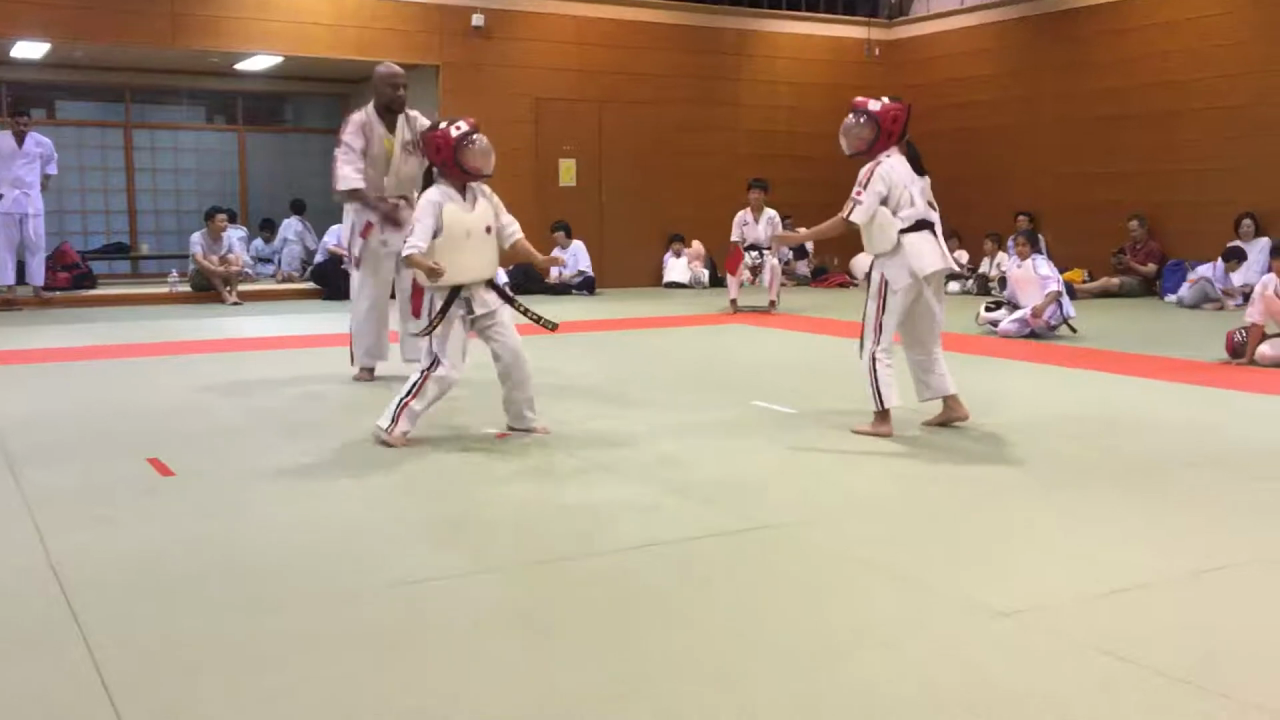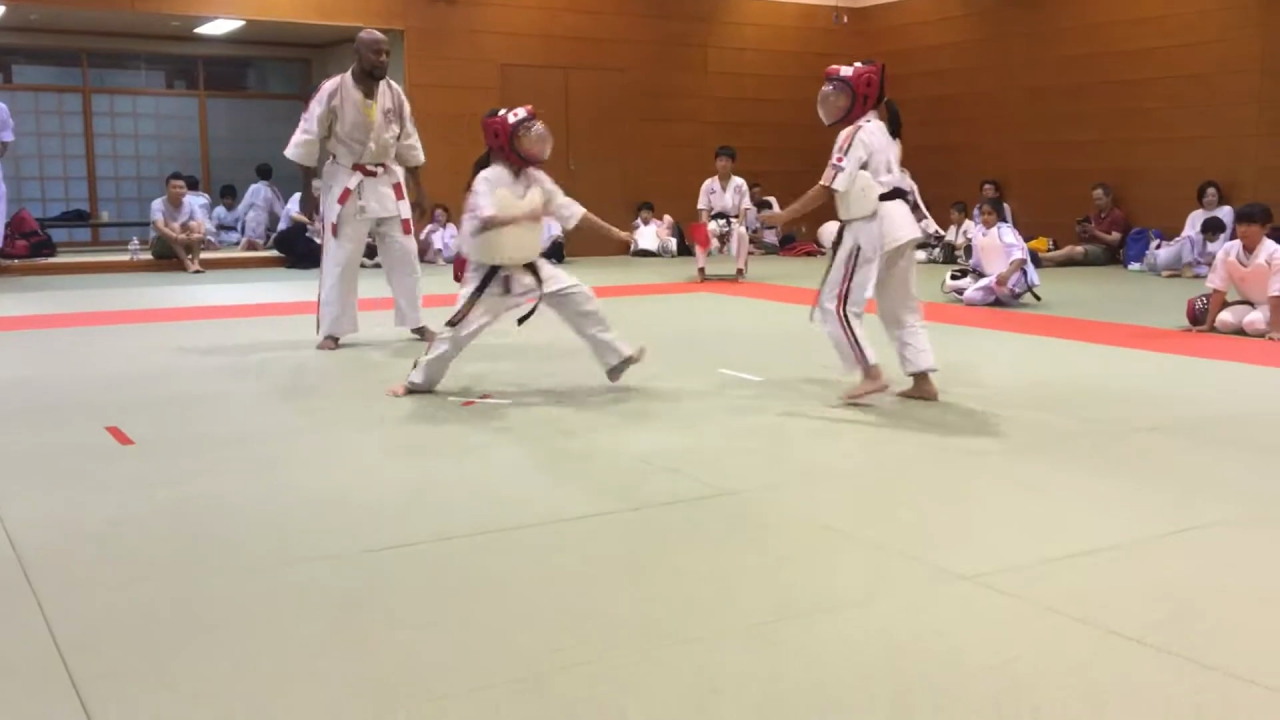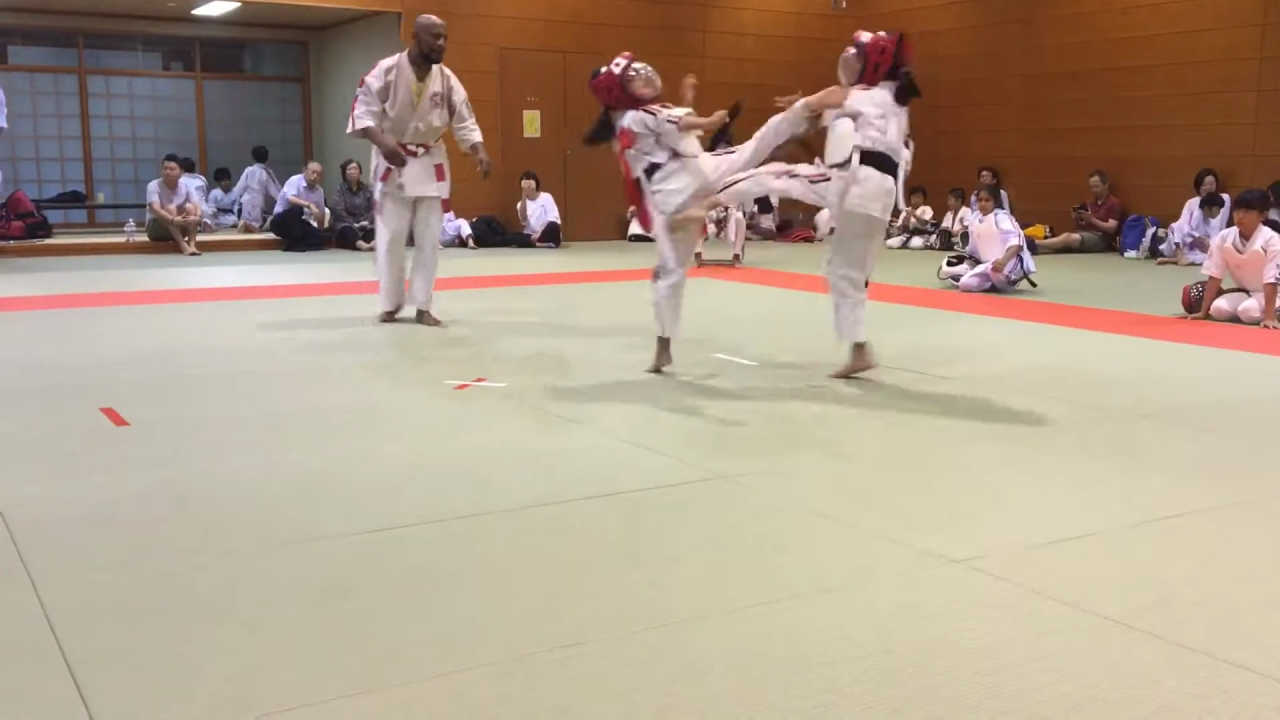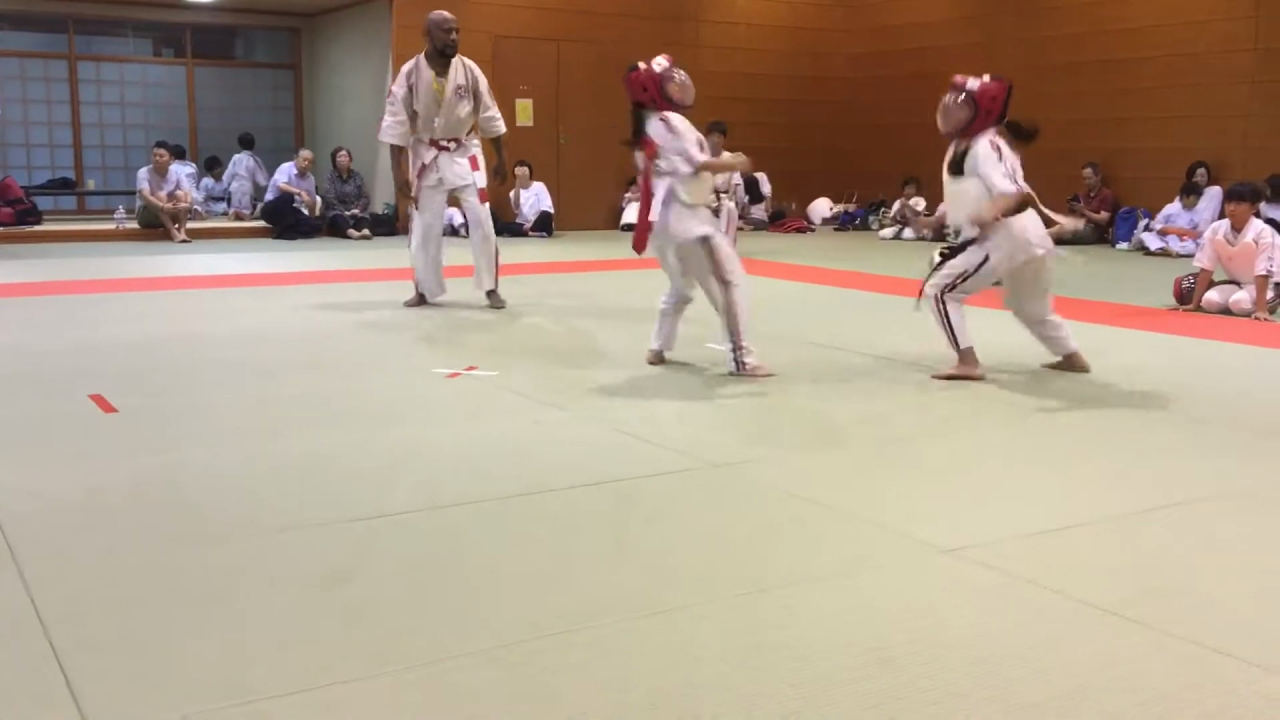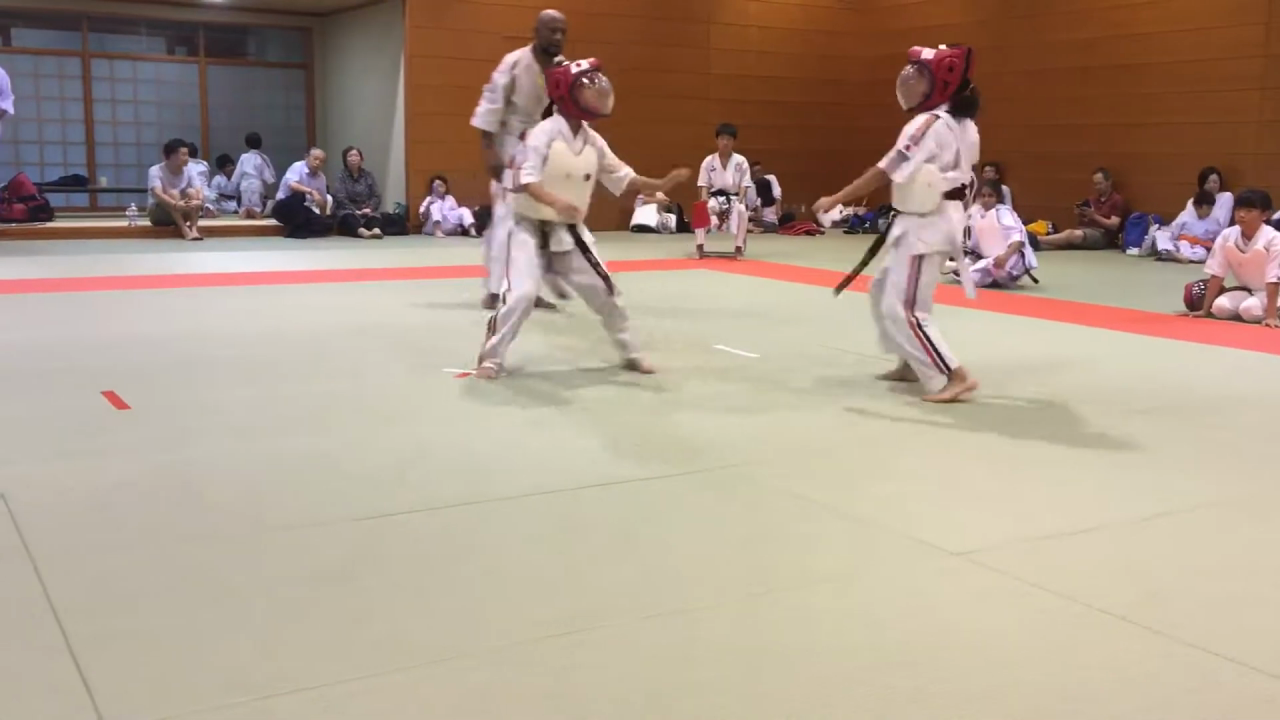
dt=0.5s
person 1, frame 1
left shoulder: (876, 171)
right shoulder: (910, 167)
left elbow: (847, 221)
right elbow: (931, 211)
left wrist: (800, 237)
left hip: (898, 261)
right hip: (926, 256)
left knee: (877, 341)
right knee: (923, 338)
left ankle: (882, 418)
right ankle: (952, 404)
person 1, frame 2
left shoulder: (855, 135)
right shoulder: (883, 132)
left elbow: (830, 188)
left wrist: (786, 215)
left hip: (873, 226)
right hip: (897, 224)
left knee: (836, 306)
right knee: (902, 308)
left ankle: (871, 373)
right ankle: (922, 382)
person 1, frame 3
left shoulder: (863, 95)
right shoulder: (896, 103)
left hip: (851, 182)
right hip: (880, 197)
left knee: (772, 175)
right knee: (849, 275)
right ankle: (858, 352)
person 1, frame 4
left shoulder: (986, 147)
right shoulder: (967, 147)
left elbow: (1014, 194)
right elbow: (968, 199)
left wrist: (990, 216)
right wrist: (942, 218)
left hip: (1007, 240)
right hip: (1026, 238)
left knee: (939, 290)
right knee: (1030, 305)
left ankle: (968, 361)
right ankle: (1072, 356)
person 1, frame 5
left shoulder: (928, 124)
right shoulder: (964, 125)
left elbow: (885, 172)
left wrist: (834, 199)
left hip: (925, 225)
right hip: (938, 220)
left knee: (903, 309)
right knee: (884, 293)
left ankle: (956, 378)
right ankle: (910, 365)
person 2, frame 1
left shoulder: (484, 194)
right shoulder: (434, 200)
left elbow: (509, 233)
right elbow: (411, 250)
left wrist: (538, 259)
right wrist: (425, 266)
left hip: (484, 292)
right hip: (448, 298)
left knee: (512, 354)
right knee: (443, 367)
left ankle: (522, 418)
right ankle: (391, 425)
person 2, frame 2
left shoulder: (536, 179)
right shoulder: (488, 179)
left elbow: (569, 210)
right elbow: (481, 220)
left wrist: (611, 231)
right wrist: (517, 218)
left hip: (528, 267)
right hip: (491, 274)
left knee: (580, 300)
right knee: (460, 329)
left ankle: (616, 359)
right ankle: (417, 380)
person 2, frame 3
left shoulder: (620, 129)
right shoulder: (643, 117)
right elbow: (679, 124)
right wrist: (708, 123)
left hip: (668, 201)
right hip: (692, 178)
left knee: (670, 272)
right knee: (750, 150)
left ankle: (663, 347)
person 2, frame 4
left shoulder: (655, 125)
right shoulder: (670, 122)
right elbow: (692, 164)
left wrist: (716, 166)
right wrist: (728, 162)
left hip: (665, 219)
right hip: (686, 218)
left knee: (681, 287)
right knee: (730, 285)
left ankle: (659, 350)
right ankle: (743, 361)
person 2, frame 5
left shoulder: (592, 141)
right shoulder: (544, 133)
left elbow: (621, 178)
right elbow: (524, 180)
left wrist: (660, 184)
right wrist: (555, 202)
left hip: (569, 232)
right hip: (532, 230)
left knee: (600, 290)
right knee: (520, 296)
left ankle: (629, 352)
right ankle: (491, 358)
person 3, frame 1
left shoulder: (415, 121)
right shoulder: (357, 124)
right elbow: (348, 176)
right wrist: (381, 208)
left hip: (408, 213)
right hip: (367, 215)
left knee: (416, 290)
right knee: (368, 293)
right ankle: (367, 361)
person 3, frame 2
left shoulder: (394, 91)
right shoulder: (333, 90)
left elbow: (408, 142)
right elbow: (307, 139)
left wrist: (418, 188)
right wrist: (306, 190)
left hip: (388, 181)
right hip: (347, 182)
left knee: (404, 255)
right knee: (340, 260)
left ankle: (415, 323)
right ankle: (332, 330)
person 3, frame 3
left shoulder: (446, 78)
right shoulder: (387, 70)
left elbow: (464, 122)
right elbow: (362, 112)
left wrist: (480, 153)
right wrist: (382, 142)
left hip: (431, 163)
right hip: (393, 161)
left knee: (429, 238)
right knee: (390, 237)
left ankle: (422, 306)
right ankle: (391, 303)
person 3, frame 4
left shoulder: (469, 69)
right shoulder: (410, 72)
left elbow: (489, 114)
right elbow: (397, 124)
left wrist: (502, 156)
right wrist: (400, 170)
left hip: (465, 153)
right hip: (427, 156)
left knee: (481, 220)
right knee: (425, 227)
left ankle: (490, 288)
right ankle: (424, 290)
person 3, frame 5
right shoulder: (513, 63)
right elbow: (489, 110)
right wrist: (490, 154)
right hip: (513, 149)
right knee: (505, 220)
right ankle: (495, 289)
